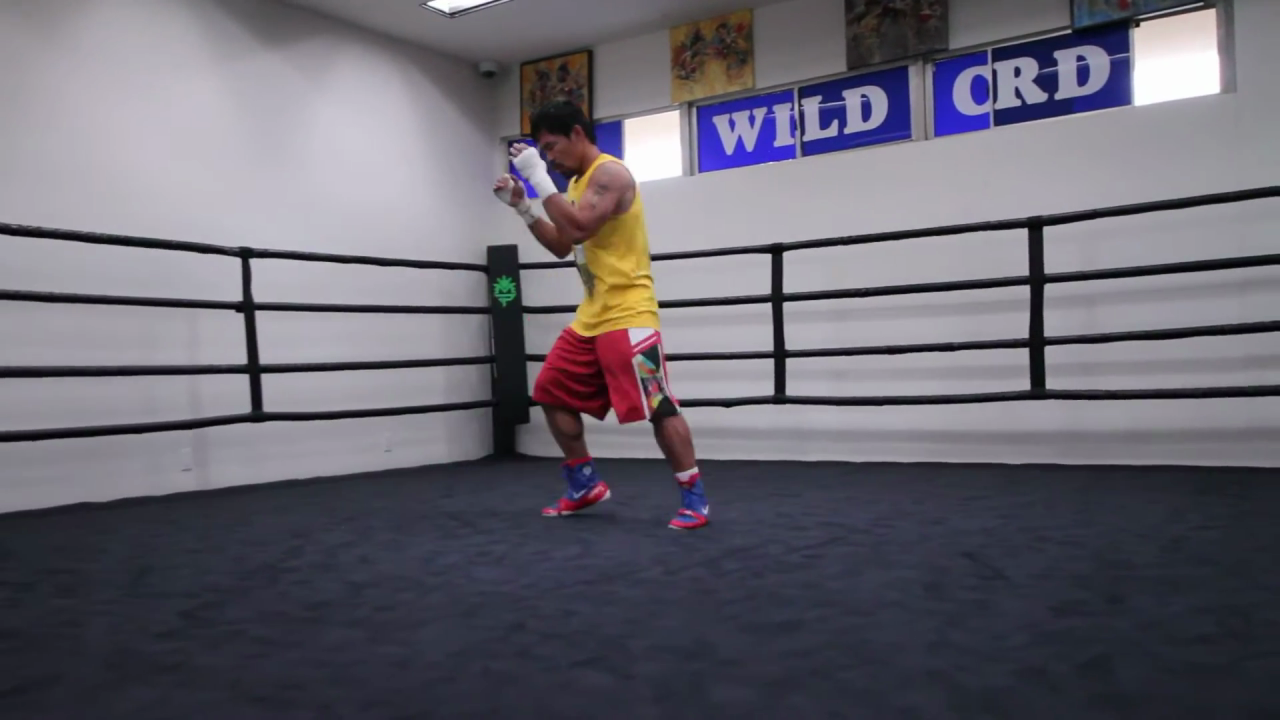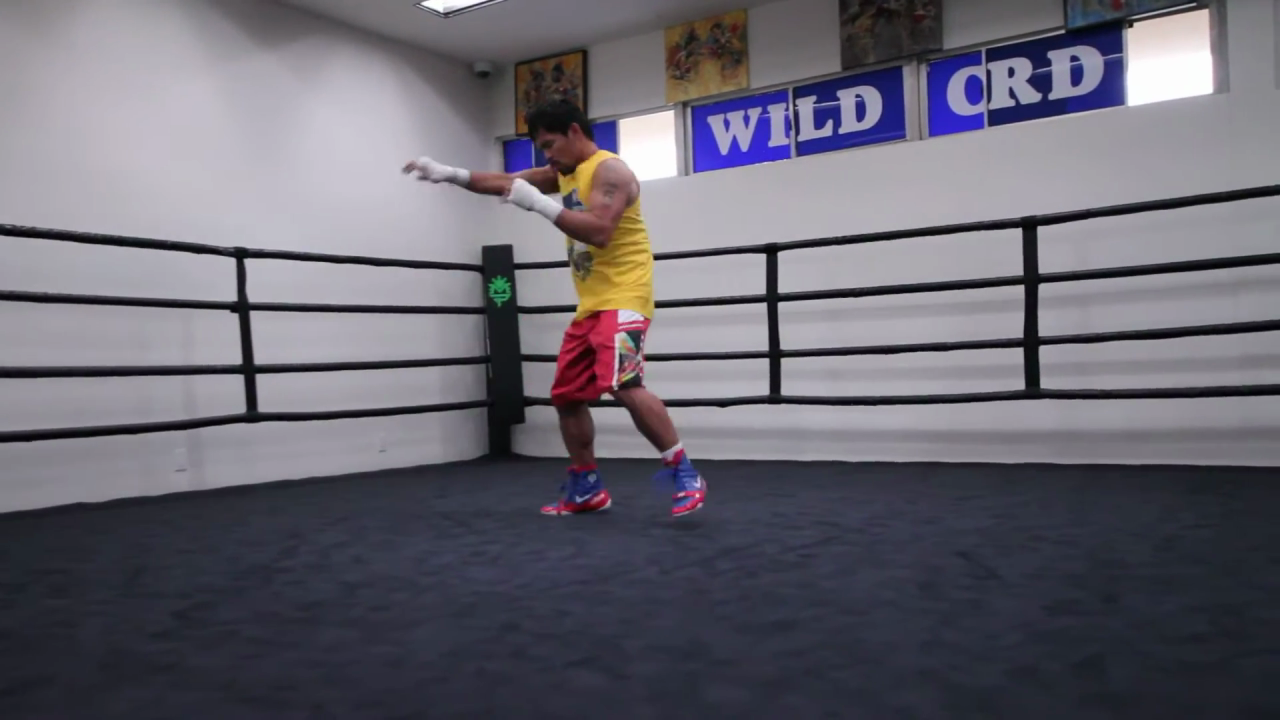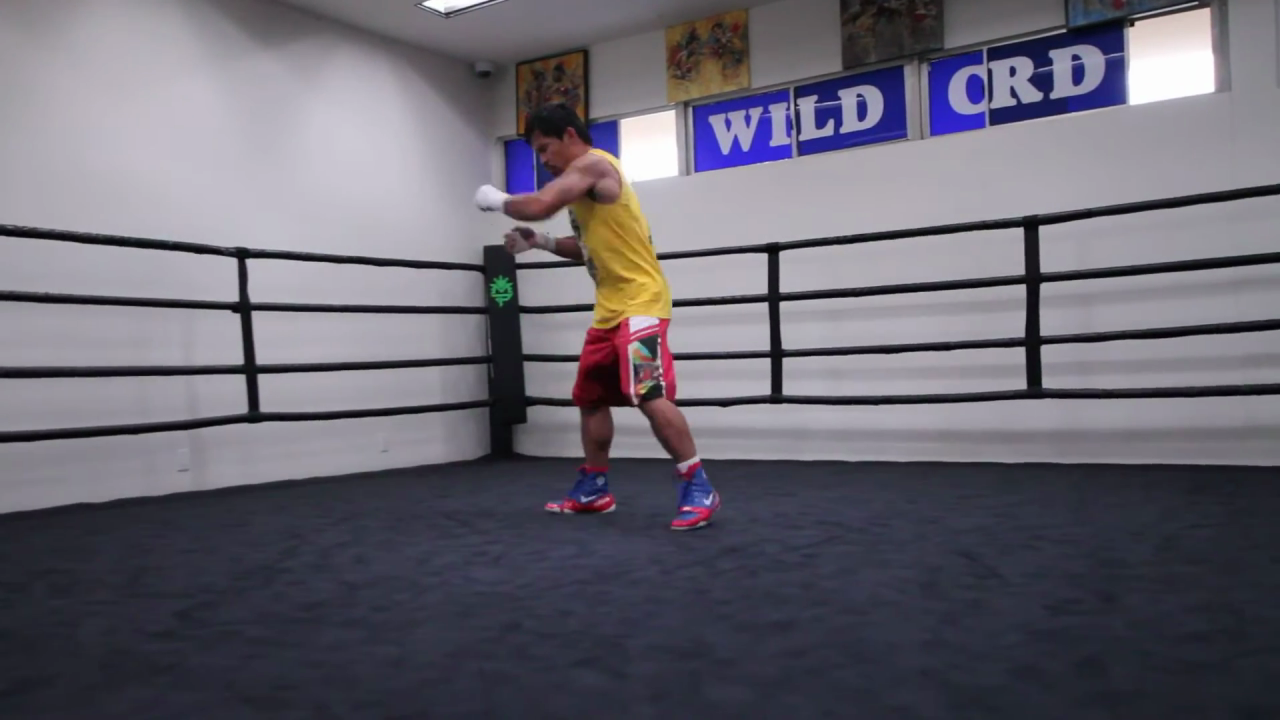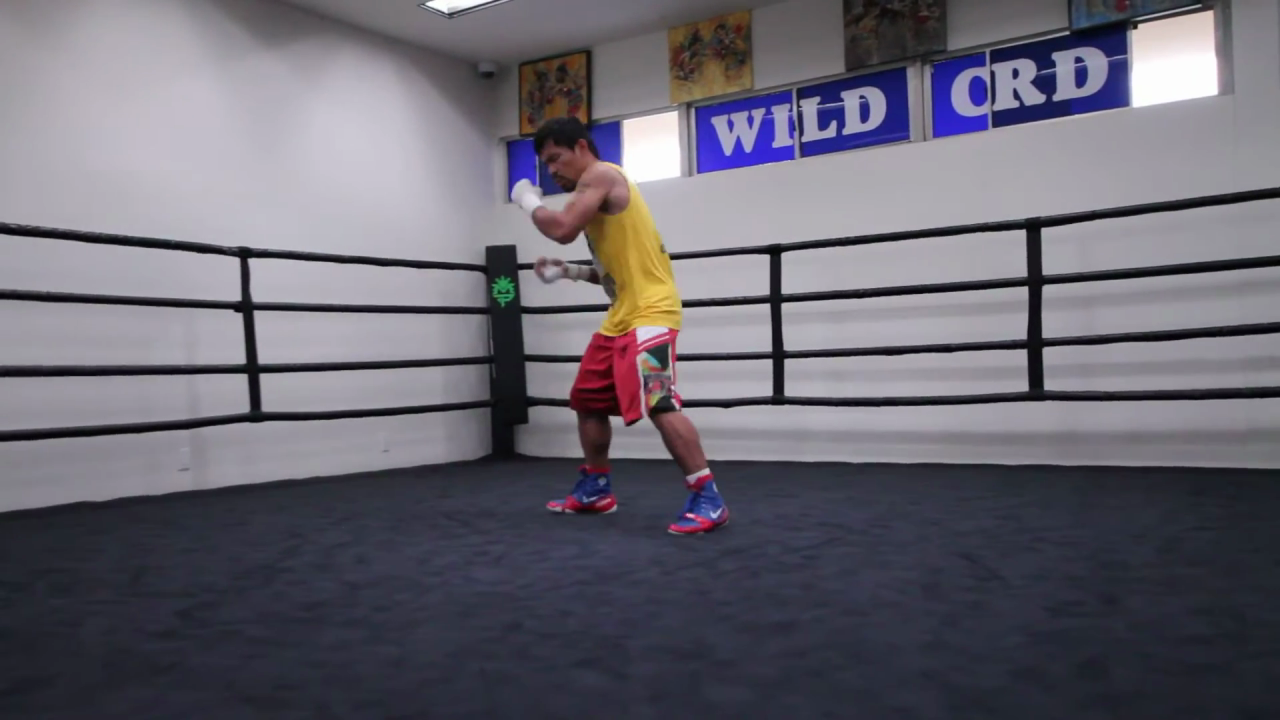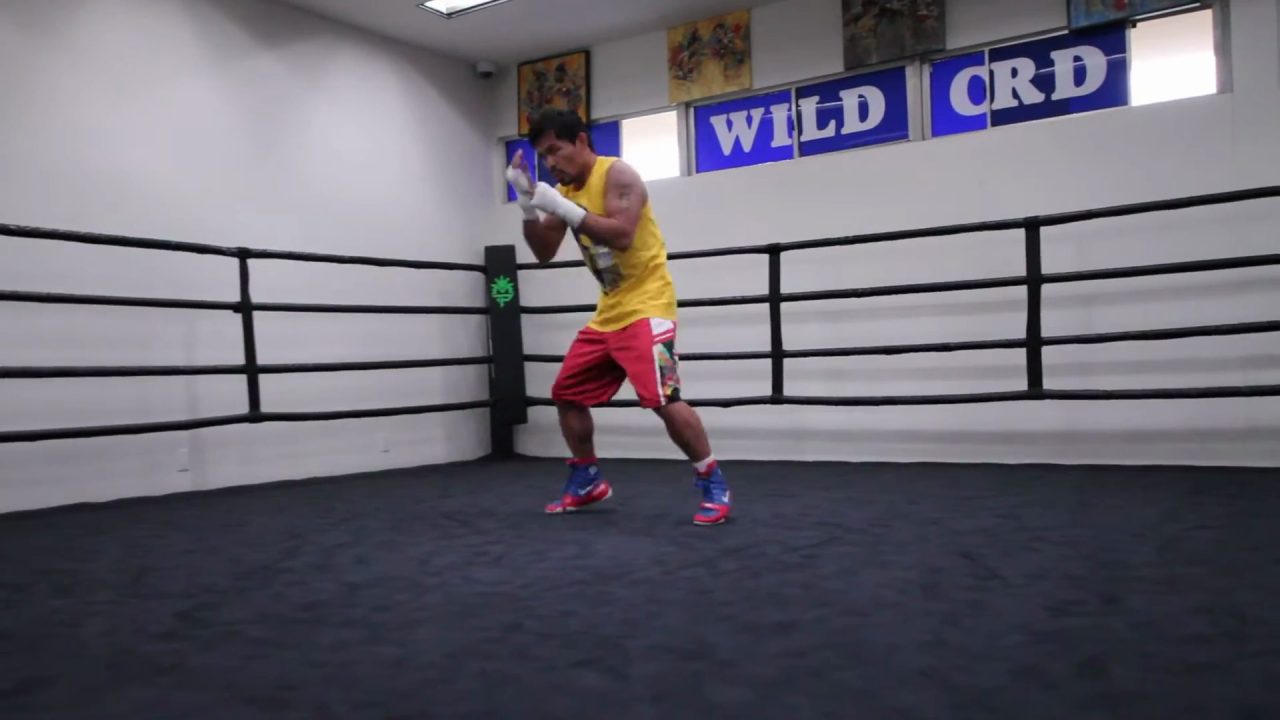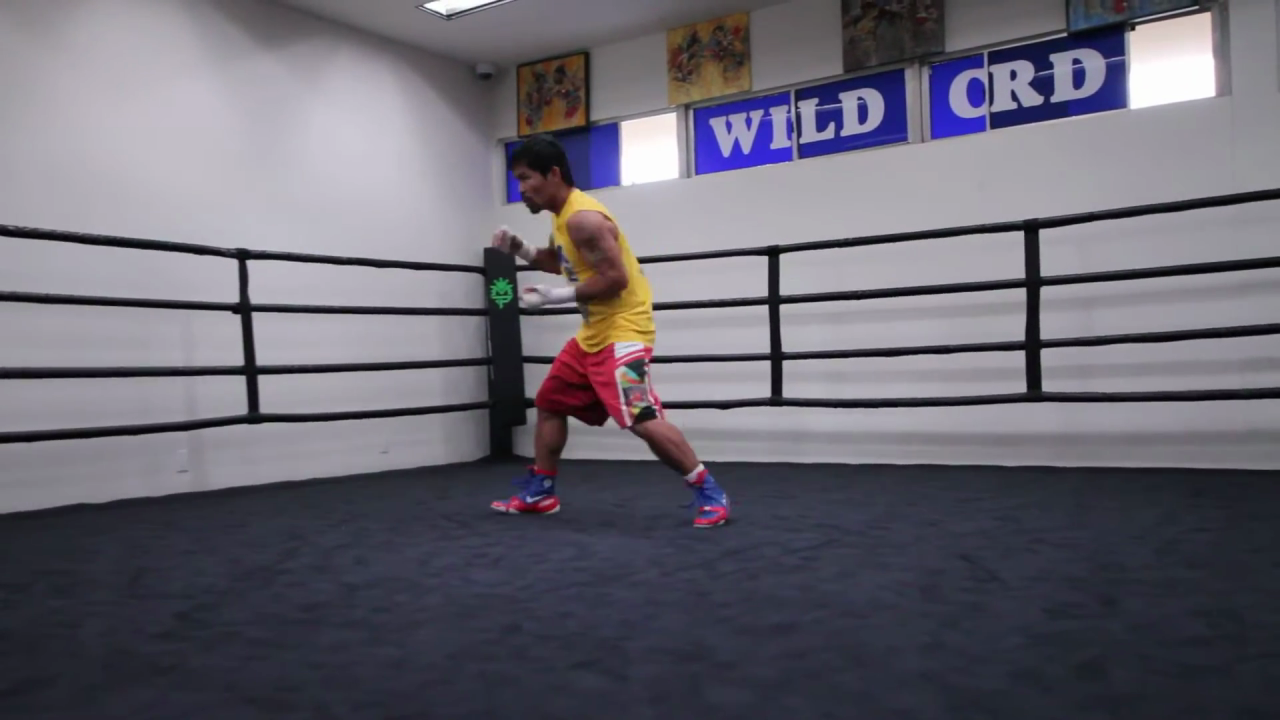
dt=0.2s
person 1, frame 1
left shoulder: (611, 173)
right shoulder: (577, 183)
left elbow: (579, 229)
right elbow: (560, 246)
left wrist: (539, 179)
right wrist: (520, 204)
left hip: (628, 314)
right hip: (591, 317)
left knee: (656, 407)
right knee: (551, 394)
left ankle: (693, 497)
right ankle: (584, 482)
person 1, frame 2
left shoulder: (610, 170)
right shoulder: (564, 171)
left elbow: (597, 231)
right elbow: (510, 185)
left wrist: (542, 203)
right wrist: (446, 172)
left hip: (621, 300)
right hip: (591, 307)
left knee: (626, 387)
right knee: (567, 397)
left ankle: (684, 474)
right ankle: (587, 489)
person 1, frame 3
left shoulder: (592, 164)
right shoulder: (589, 174)
left elbow: (539, 206)
right elbow: (584, 247)
left wrist: (496, 200)
right wrist: (535, 240)
left hip: (638, 304)
right hip: (615, 307)
left knee: (651, 396)
right knee: (590, 399)
left ankle: (699, 491)
right ankle: (594, 490)
person 1, frame 4
left shoulder: (601, 176)
right shoulder: (588, 192)
left elbow: (563, 226)
left wrist: (529, 203)
right wrist: (567, 271)
left hip: (649, 314)
right hip: (619, 319)
left knee: (659, 407)
right knee: (586, 400)
left ankle: (707, 501)
right ankle: (595, 489)
person 1, frame 5
left shoulder: (618, 174)
right shoulder: (565, 190)
left elbow: (620, 236)
right elbow: (543, 245)
left wrist: (566, 208)
right wrist: (526, 199)
left hip: (646, 306)
right hip: (607, 314)
left knee: (662, 397)
right knee: (566, 393)
left ankle: (714, 488)
right ankle: (587, 482)
person 1, frame 6
left shoulder: (583, 219)
right shoulder: (563, 214)
left elbow: (615, 279)
right elbow: (557, 262)
left wrist: (559, 295)
right wrist: (521, 249)
left hip: (624, 328)
right hip: (595, 331)
left knee: (640, 418)
right knee: (550, 404)
left ankle: (710, 494)
right ankle: (538, 491)
